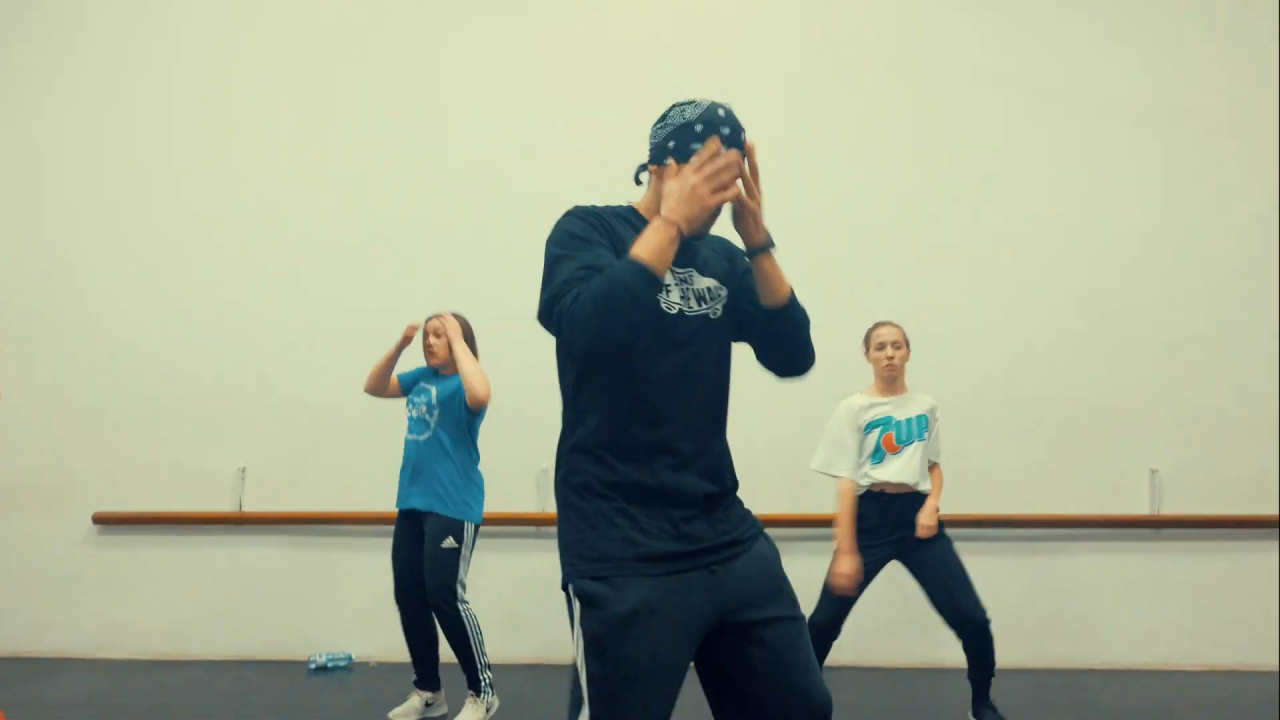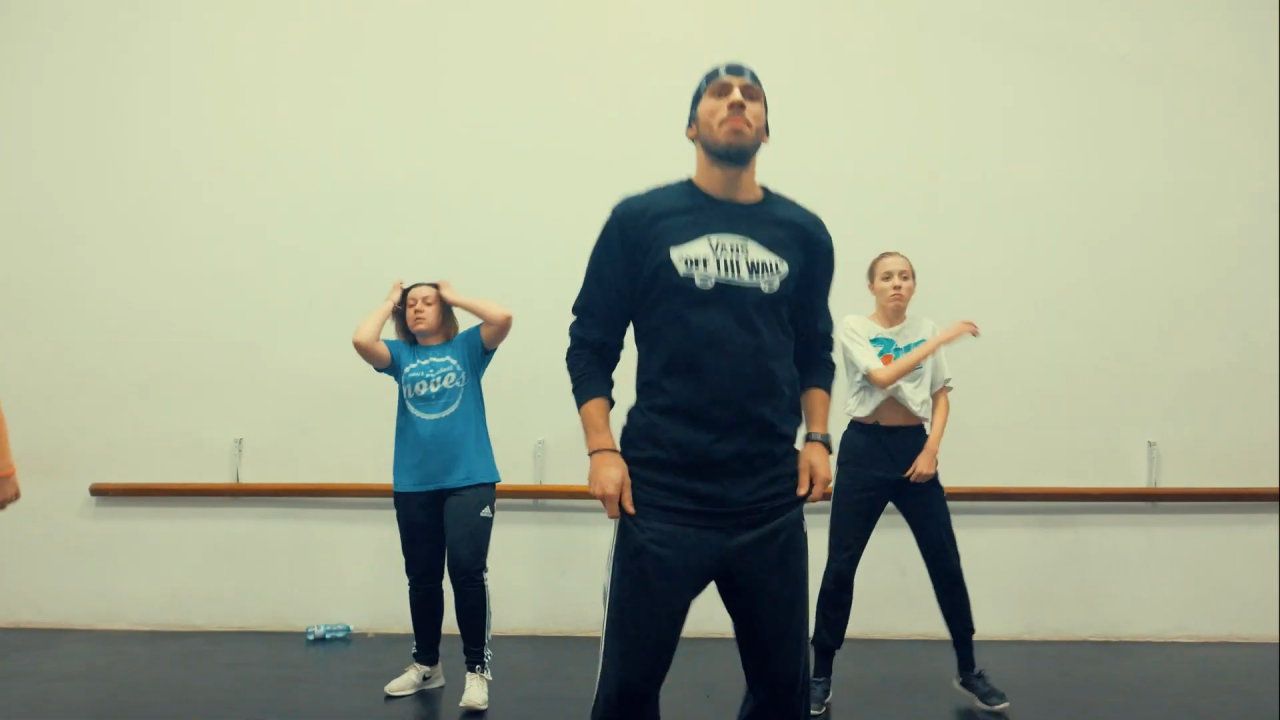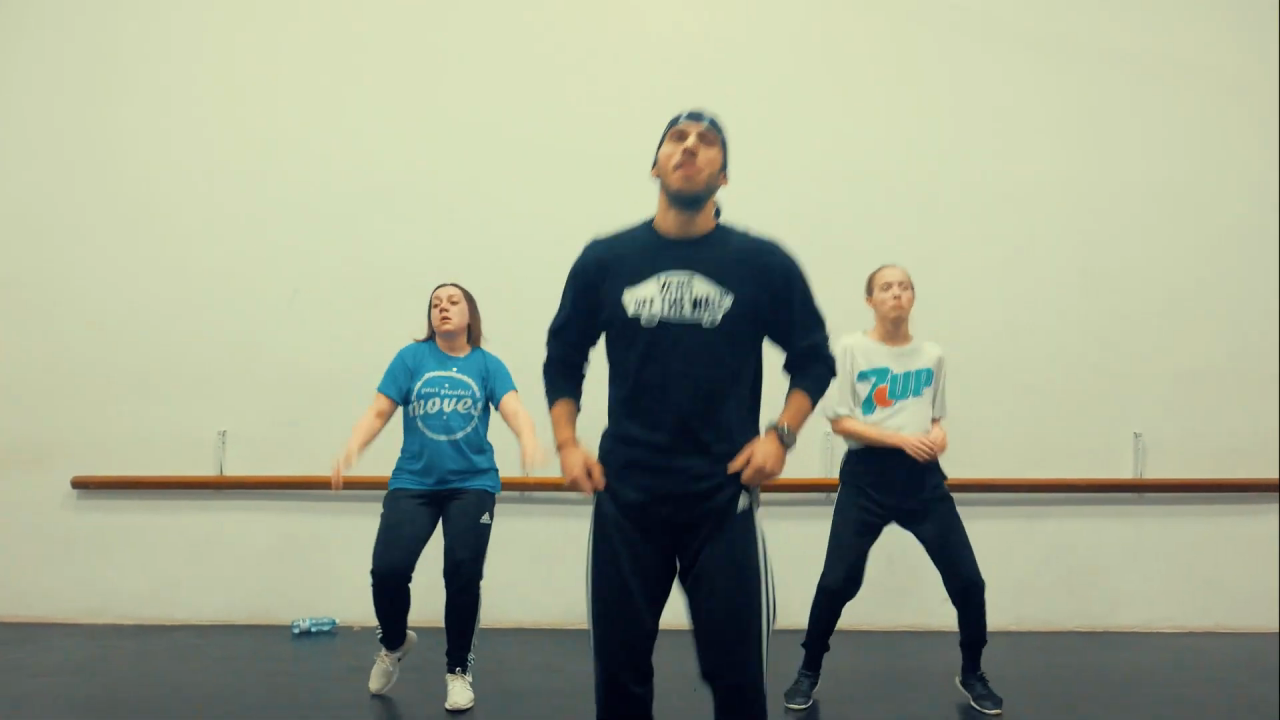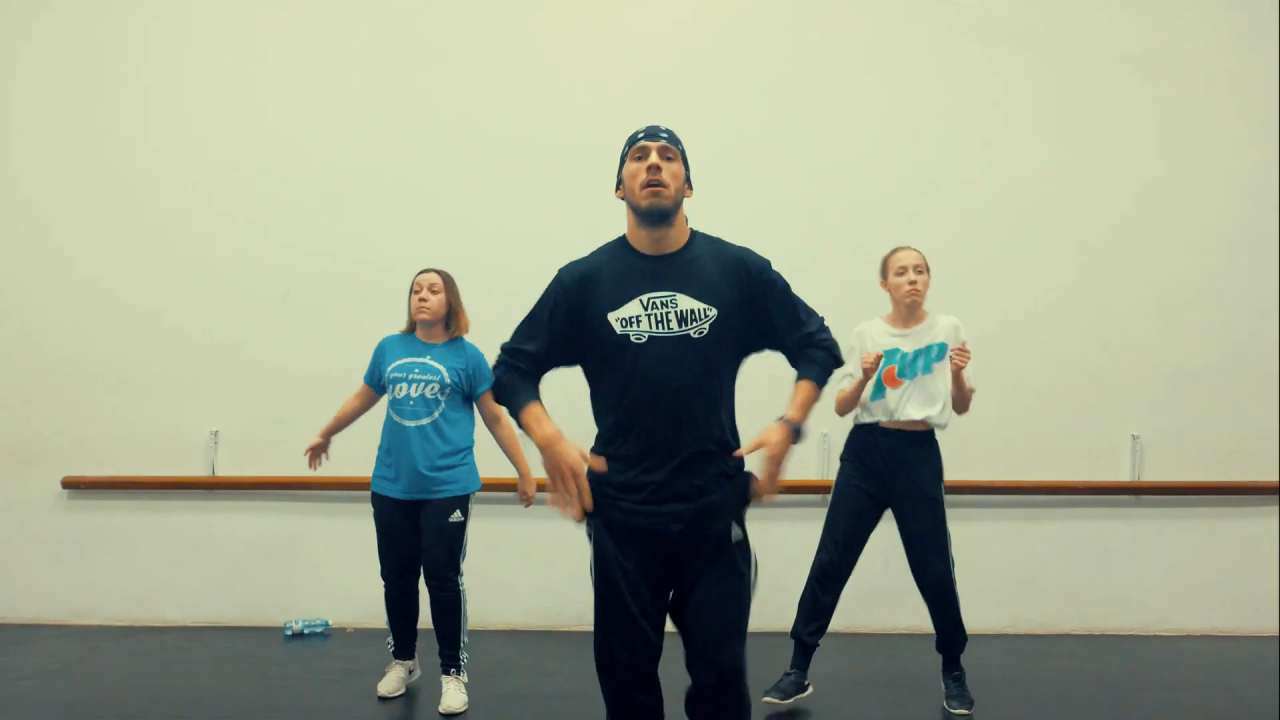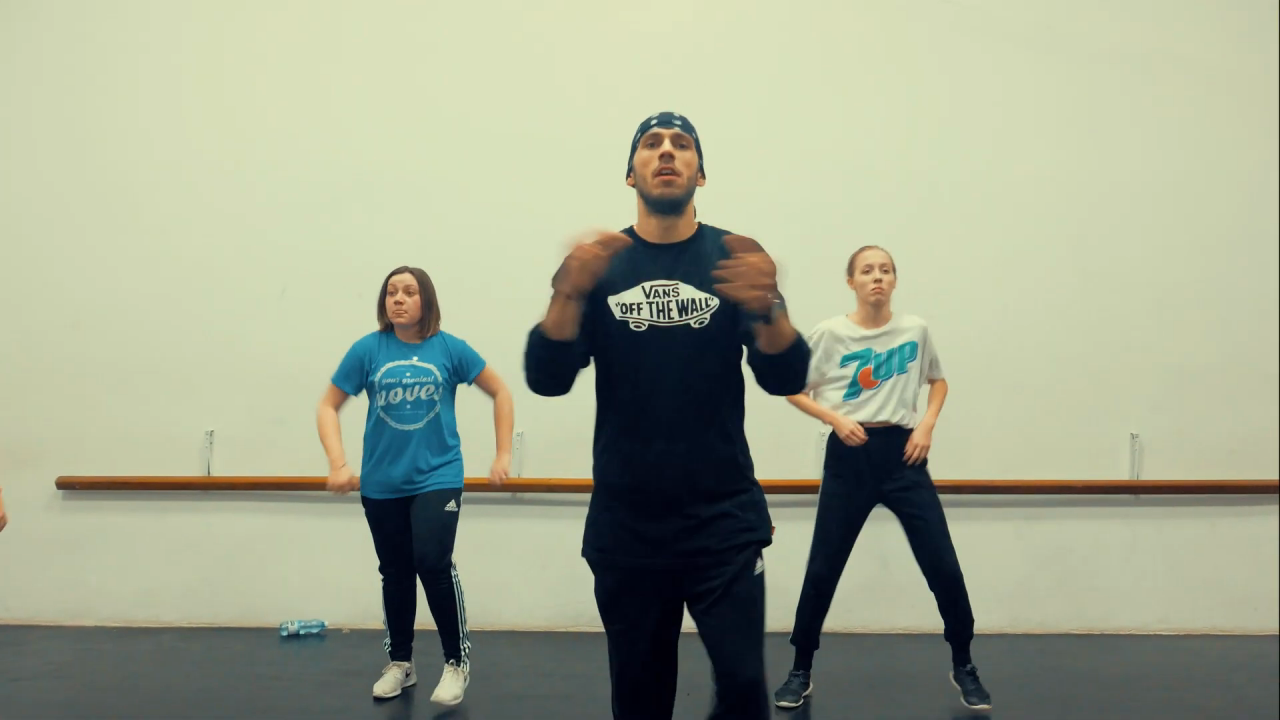
dt=0.4s
person 1, frame 1
left shoulder: (723, 260)
right shoulder: (588, 230)
left elbow: (790, 358)
right elbow: (578, 320)
left wrist: (755, 235)
right wrist: (670, 222)
left hip: (721, 527)
right hip: (620, 535)
person 1, frame 2
left shoulder: (804, 232)
right shoulder: (640, 222)
right elbow: (591, 341)
left wrist: (819, 440)
right wrist: (600, 449)
left hip: (768, 501)
right hip: (659, 494)
person 1, frame 3
left shoulder: (764, 264)
right shoulder: (603, 260)
left elbow: (814, 359)
right elbow: (561, 354)
left wrist: (779, 435)
right wrist: (568, 443)
left hip: (723, 496)
right hip: (627, 495)
left knee: (737, 668)
right knee: (619, 665)
person 1, frame 4
left shoulder: (738, 270)
right shoulder: (582, 280)
left elbow: (818, 348)
right elbow: (511, 374)
left wrist: (789, 424)
right wrist: (550, 441)
left hip: (714, 510)
right hip: (622, 517)
person 1, frame 5
left shoulder: (734, 259)
right shoulder: (595, 263)
left elbow: (784, 376)
right elbow: (547, 378)
left wrist: (766, 306)
right wrist: (568, 290)
left hip: (725, 516)
right hip: (624, 523)
person 2, frame 1
left shoulder: (924, 405)
right shoulder: (853, 409)
left elbow: (934, 467)
right elbow: (846, 481)
left wrist: (931, 508)
right wrist: (843, 551)
left hip: (916, 515)
right hip: (870, 519)
left knee: (973, 619)
right knee: (826, 618)
person 2, frame 2
left shoulder: (925, 329)
right shoulder: (853, 328)
left elbow: (941, 396)
right elbow: (885, 375)
left wrist: (932, 450)
right wrist: (943, 337)
left hip: (913, 452)
right hip: (865, 451)
left knee: (946, 569)
right knee: (840, 569)
left ankle: (968, 671)
right ankle: (820, 676)
person 2, frame 3
left shoulder: (930, 359)
right shoulder: (849, 350)
left elbow: (934, 423)
right elbow: (838, 421)
left wrist: (936, 439)
right wrist: (899, 438)
left hip: (923, 477)
right hip: (866, 474)
left knee: (966, 581)
right knee: (838, 581)
left ankle: (972, 674)
right ankle: (809, 672)
person 2, frame 4
left shoulder: (949, 329)
right shoulder: (864, 332)
left elbow: (962, 406)
right elbow: (842, 403)
left wrist: (960, 377)
right wrist: (860, 379)
left hip: (917, 455)
right hip: (865, 452)
left knee: (935, 574)
right knee: (830, 565)
left ankle: (953, 672)
right ankle: (798, 670)
person 2, frame 5
left shoulder: (914, 329)
right shoulder: (829, 333)
left elbow: (939, 381)
right elbow: (795, 392)
left wrist: (927, 424)
right wrist: (834, 418)
left hip: (902, 455)
right hip: (848, 458)
left knee: (943, 567)
right knee: (822, 570)
left ankle: (963, 668)
right ankle: (800, 671)
person 3, frame 1
left shoulder: (464, 384)
right shoulder: (424, 377)
left elbow: (480, 395)
right elbow: (374, 386)
left wrist: (456, 337)
right wrist: (401, 343)
left hip: (454, 508)
right hip: (413, 505)
left knee: (447, 596)
right knee: (410, 597)
person 3, frame 2
left shoulder: (467, 346)
right shoulder: (400, 354)
left elbow: (503, 317)
right elbow: (362, 340)
left wrist: (460, 297)
right wrist: (386, 306)
left hip: (469, 479)
right hip: (414, 484)
left knee: (467, 569)
right knee: (421, 577)
left ankle: (478, 670)
right ankle: (426, 666)
person 3, frame 3
left shoulder: (489, 366)
right shoulder: (409, 359)
left elbow: (516, 414)
right elbow: (378, 416)
left wrist: (531, 447)
right wrist: (347, 457)
left hip: (470, 485)
right hip: (412, 484)
left knee: (463, 578)
right knee: (387, 569)
left ankle: (459, 671)
right ankle: (394, 643)
person 3, frame 4
left shoulder: (466, 356)
right shoulder: (389, 348)
left elbow: (496, 419)
right elbow: (362, 400)
left wrist: (524, 473)
right wrist: (324, 437)
left hip: (447, 485)
right hip: (391, 485)
left knee: (443, 576)
right knee: (397, 577)
left ankle: (453, 673)
right ankle: (402, 660)
person 3, frame 5
left shoulder: (448, 348)
right shoulder: (367, 349)
left elbow: (498, 390)
right elbow: (328, 404)
left wrist: (503, 452)
right wrist: (336, 460)
left hip: (438, 479)
right hip: (382, 483)
left knee: (434, 564)
right knee: (395, 573)
left ankle: (456, 663)
right ankle: (400, 662)
